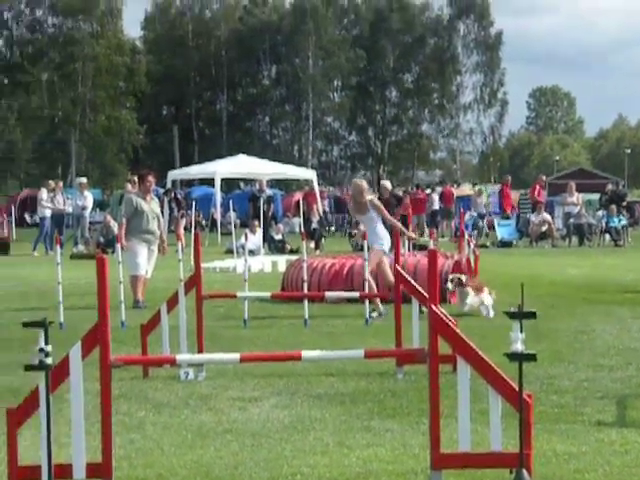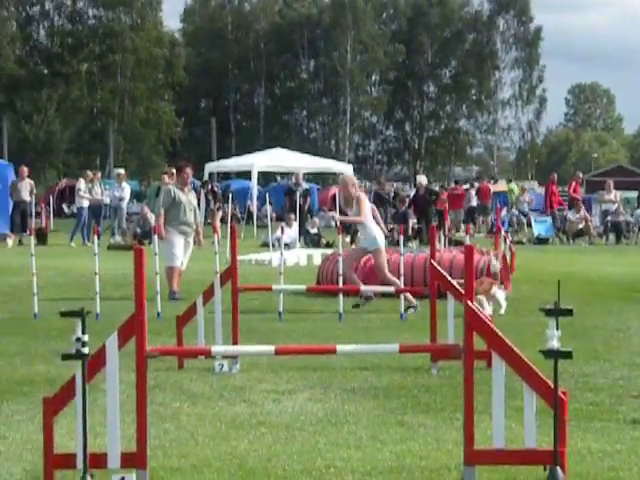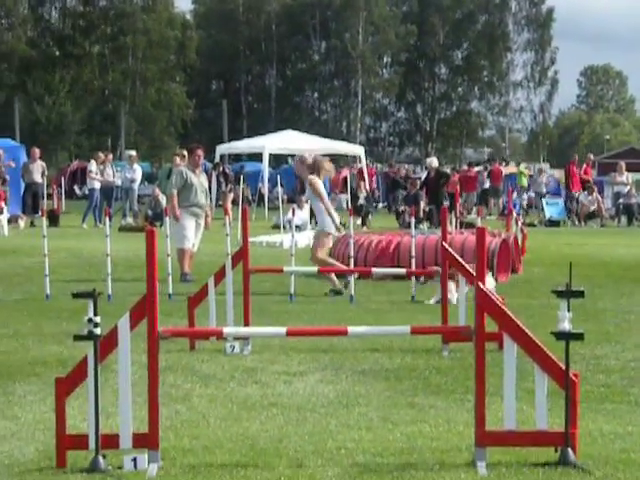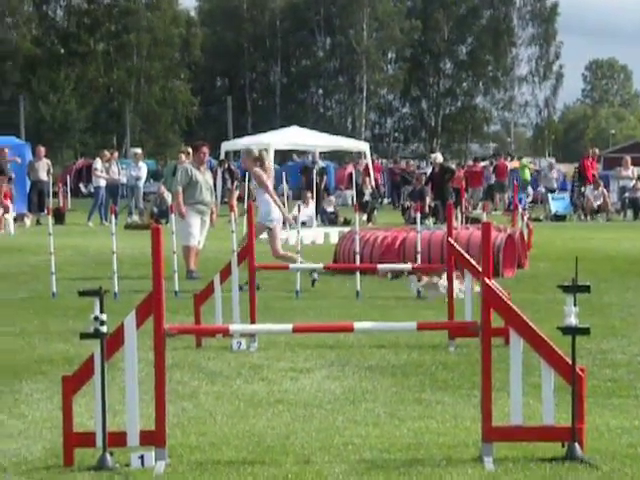
dt=0.2s
person 1, frame 1
left shoulder: (372, 201)
right shoulder: (352, 206)
left elbow: (389, 219)
left wrist: (406, 232)
right wrist: (362, 227)
left hip: (381, 240)
right hip: (373, 242)
left knee: (365, 272)
right knee: (389, 280)
left ankle: (378, 307)
person 1, frame 2
left shoulder: (360, 197)
right shoulder: (348, 201)
left elbow: (362, 219)
right elbow: (373, 209)
left wrist: (342, 218)
right wrist: (383, 228)
left hip: (374, 238)
right hip: (365, 240)
left knee: (384, 275)
right knee: (345, 265)
left ankle: (411, 302)
right ankle: (365, 294)
person 1, frame 3
left shoulder: (311, 179)
right shoulder: (313, 179)
left elbow: (324, 200)
left wrist: (335, 222)
left hip: (327, 221)
right hip: (324, 221)
left knee: (316, 256)
right knee: (317, 256)
right ankle: (337, 287)
person 1, frame 4
left shoulder: (255, 172)
right shoulder: (263, 171)
left elbow: (271, 192)
left wrist: (283, 212)
left hip: (268, 215)
right hip: (273, 214)
left knee: (245, 244)
right knee: (277, 254)
right ankle: (310, 270)
person 2, frame 1
left shoulder: (155, 201)
right shoulder: (132, 198)
left elbow: (160, 222)
right elbow: (123, 219)
left wrist: (163, 240)
right wrist: (122, 237)
left hip: (153, 242)
right hip: (136, 240)
left knee: (146, 273)
right knee: (138, 271)
left ankle: (142, 299)
right ankle: (137, 300)
person 2, frame 2
left shoulder: (192, 193)
right shoulder: (170, 190)
left elbow: (196, 215)
right elbow: (161, 210)
left wrist: (199, 233)
right wrist: (160, 227)
left hip: (189, 233)
right hip: (174, 231)
left knee: (182, 264)
right knee: (174, 262)
left ankle: (177, 290)
right ankle: (173, 291)
person 2, frame 3
left shoulder: (203, 175)
right shoulder: (181, 171)
left elbow: (206, 197)
right elbow: (173, 191)
left wrist: (208, 215)
right wrist: (174, 209)
left hip: (199, 215)
right hip: (185, 213)
left knee: (193, 245)
right knee: (185, 244)
left ankle: (189, 272)
right ankle: (184, 273)
person 2, frame 4
left shoulder: (208, 172)
right shoulder: (186, 168)
left elbow: (211, 194)
right elbow: (178, 188)
left wrist: (213, 211)
right wrist: (180, 205)
left hip: (205, 212)
right hip: (190, 210)
left knee: (198, 243)
right knee: (190, 241)
left ankle: (194, 269)
right ankle: (190, 270)
